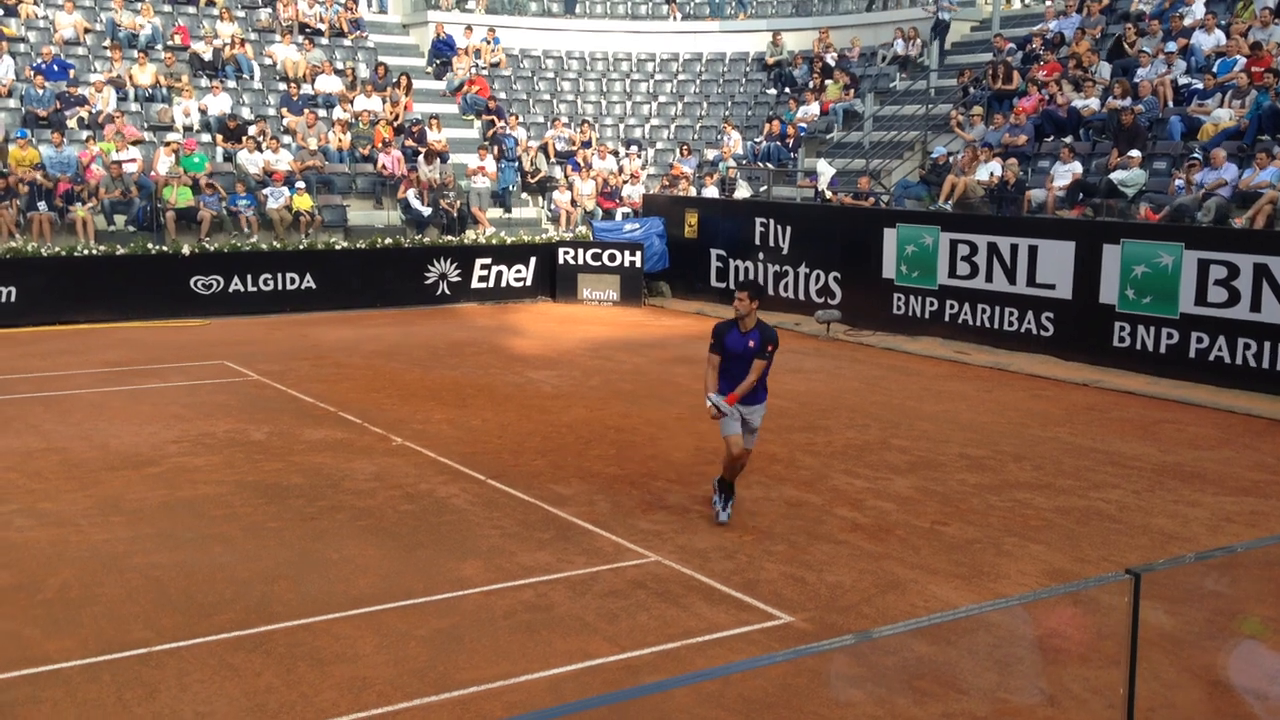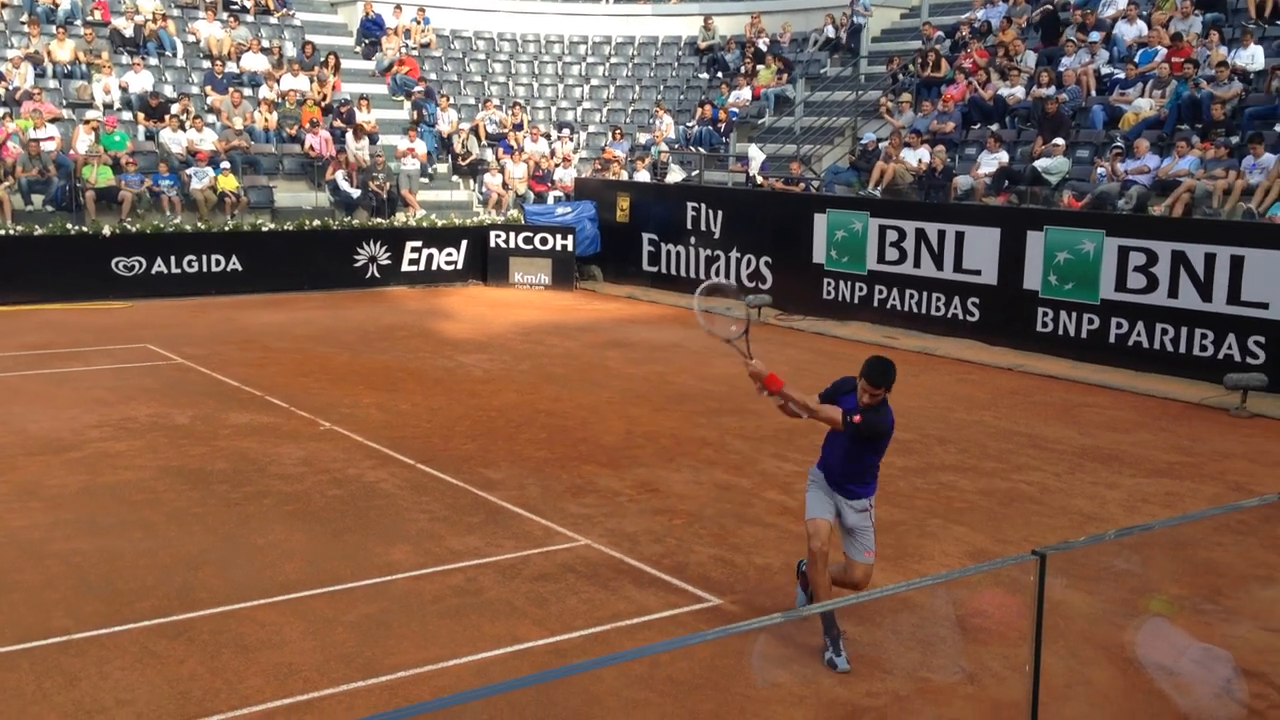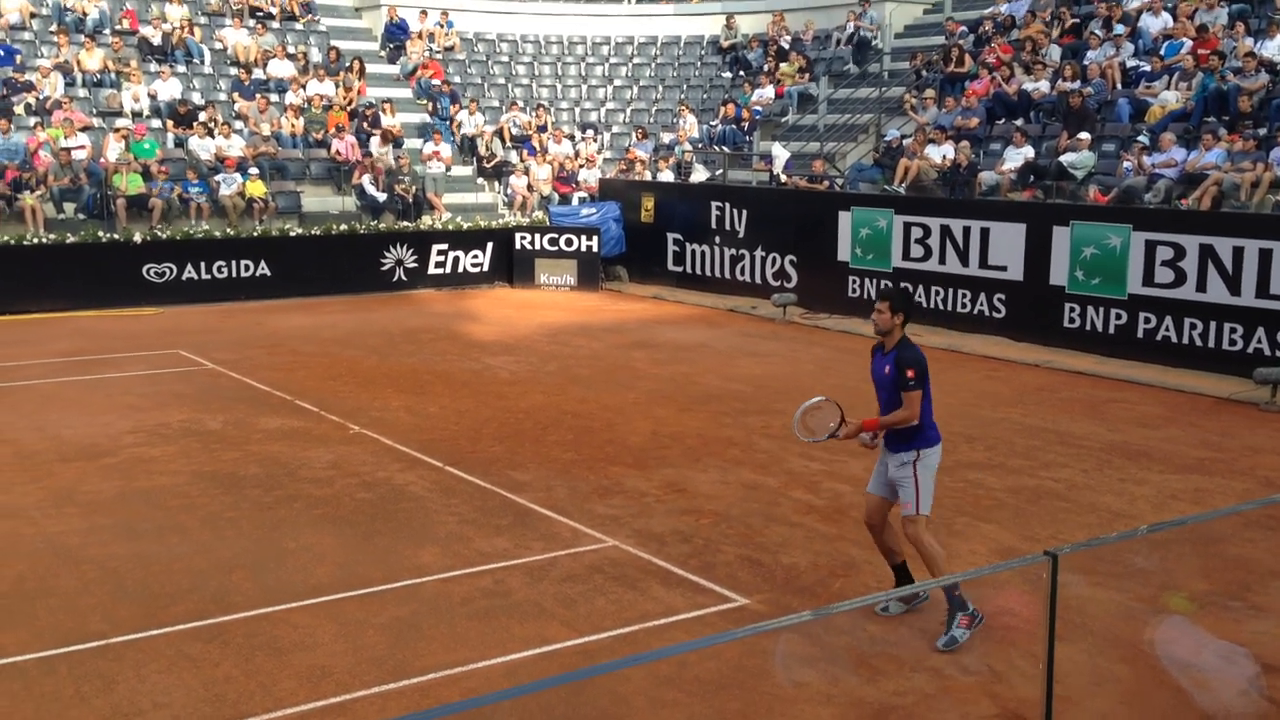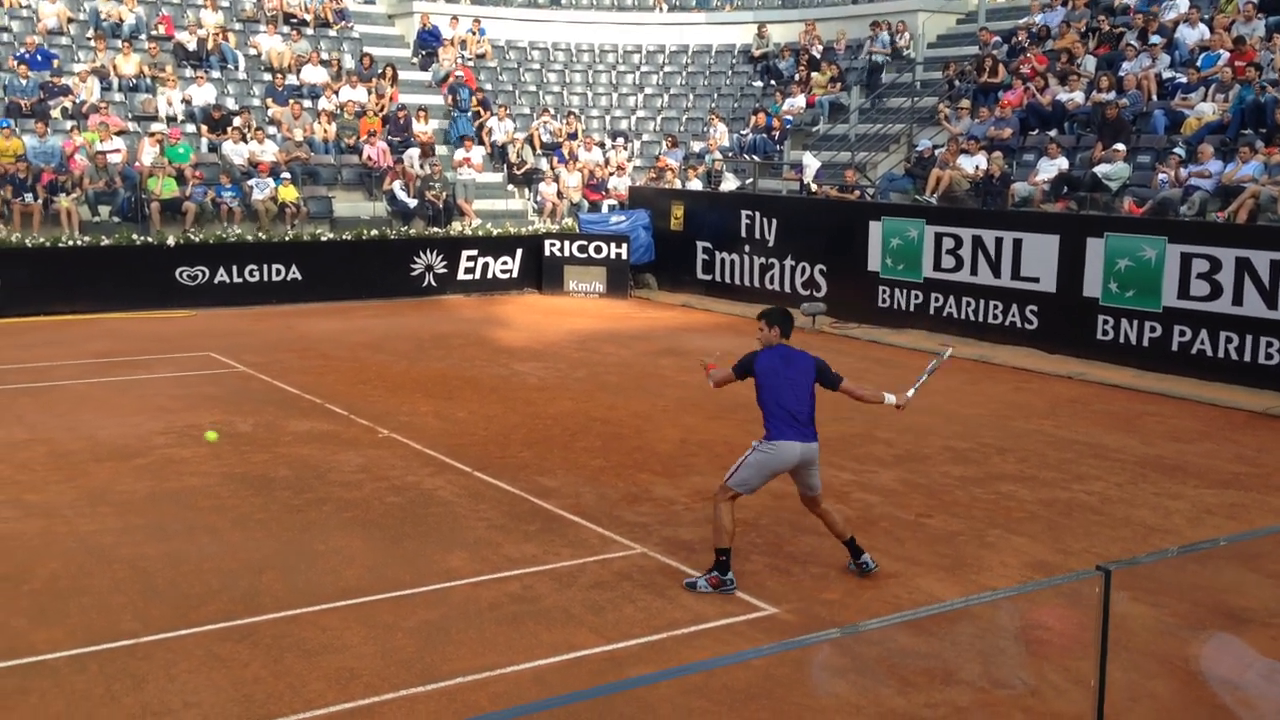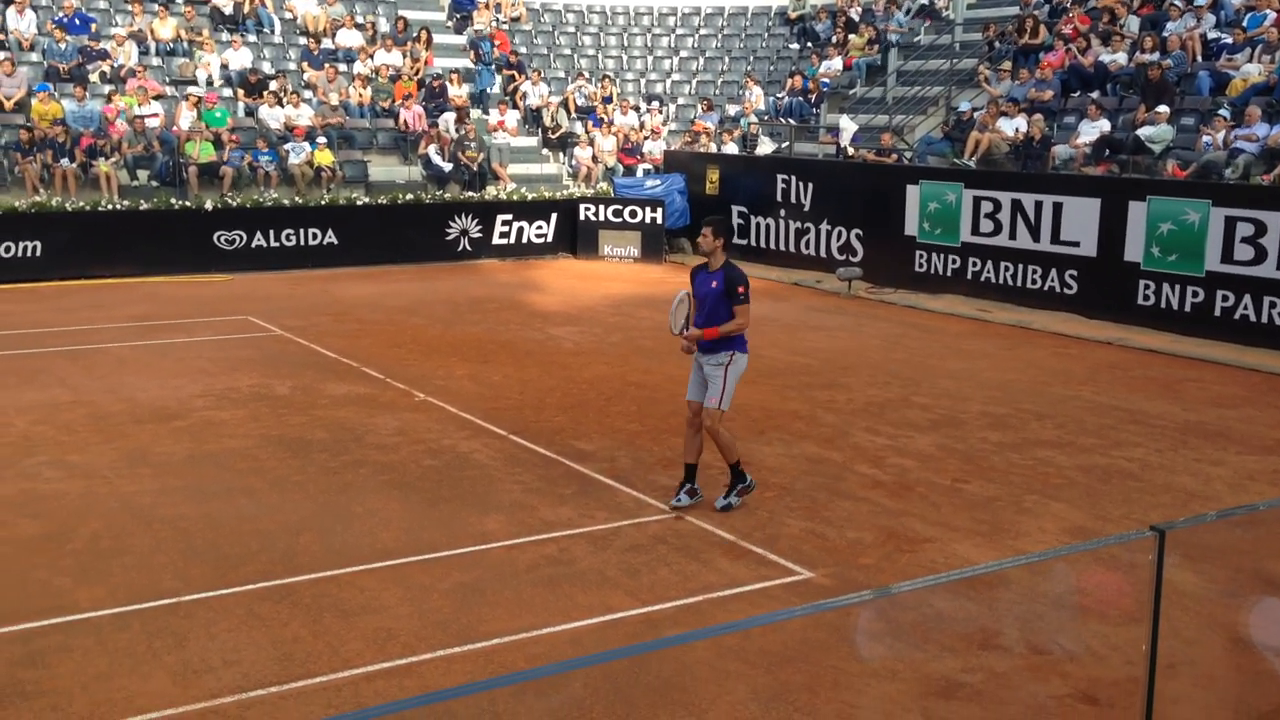
dt=1s
person 1, frame 1
left shoulder: (767, 336)
right shoulder: (721, 330)
left elbow: (753, 377)
right elbow: (712, 369)
left wrist: (732, 402)
right wrist: (711, 400)
left hip: (753, 400)
right hip: (725, 398)
left knee: (742, 457)
right knee: (734, 451)
left ankle: (725, 487)
right ankle: (722, 491)
person 1, frame 2
left shoulder: (880, 422)
right shoulder: (847, 387)
left elbow: (817, 413)
right elbow: (800, 408)
left wrist: (774, 382)
right wrist: (772, 386)
left hip: (857, 497)
right hip: (823, 481)
left knee: (859, 579)
right knee: (819, 546)
left ankle: (809, 572)
right ankle: (831, 635)
person 1, frame 3
left shoulder: (909, 358)
right shoulder: (878, 352)
left elbow: (911, 415)
left wrist: (863, 427)
right wrist: (873, 429)
left hip: (918, 452)
right hip: (896, 450)
left knee: (915, 531)
right knee: (873, 520)
left ankle: (962, 610)
right ankle: (905, 587)
person 1, frame 4
left shoulder: (758, 359)
right shoulder: (812, 363)
left elbow: (717, 381)
right elbow: (854, 391)
left wrist: (708, 367)
right wrist: (891, 399)
left hip: (778, 447)
right hip: (809, 447)
left knee: (723, 498)
right knee: (814, 503)
left ankle: (721, 574)
right ankle: (860, 558)
person 1, frame 5
left shoulder: (735, 277)
right shoulder: (697, 273)
left elbow: (742, 323)
left wrist: (702, 335)
right wrist: (688, 334)
left hip: (728, 357)
right hip: (704, 356)
left knee: (711, 422)
right knee: (692, 420)
left ankle: (740, 481)
right ankle: (691, 486)
